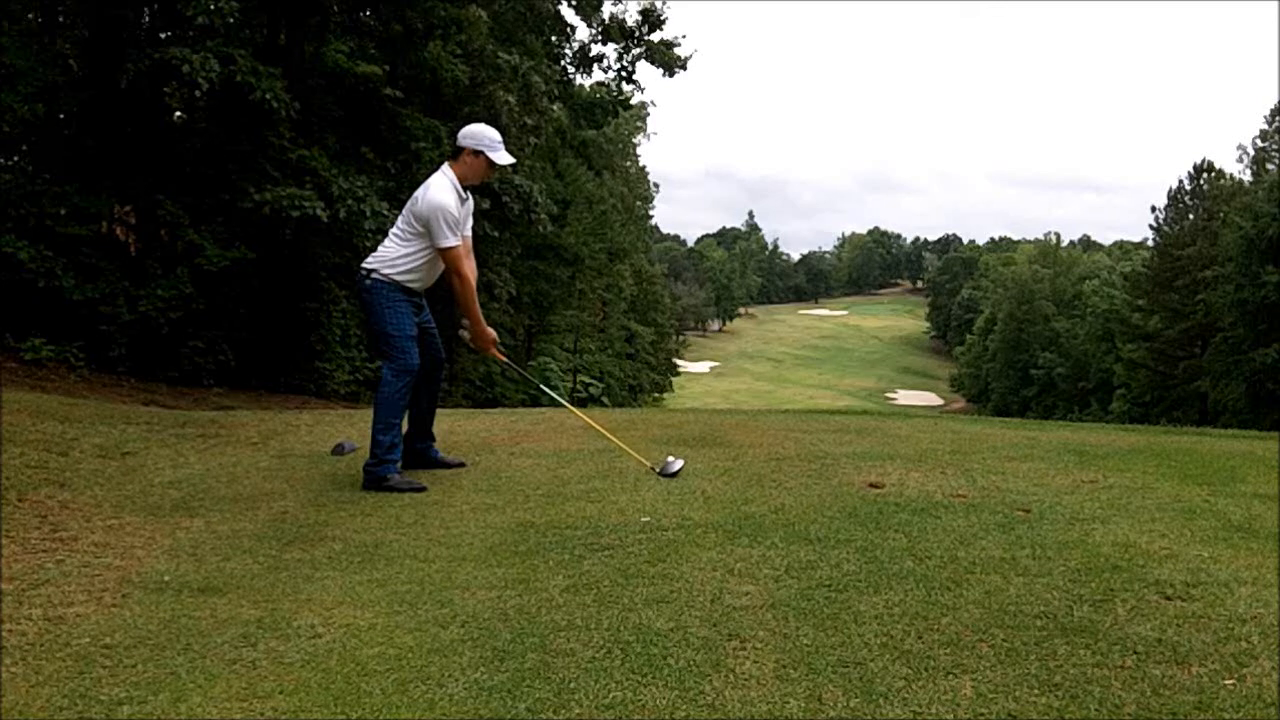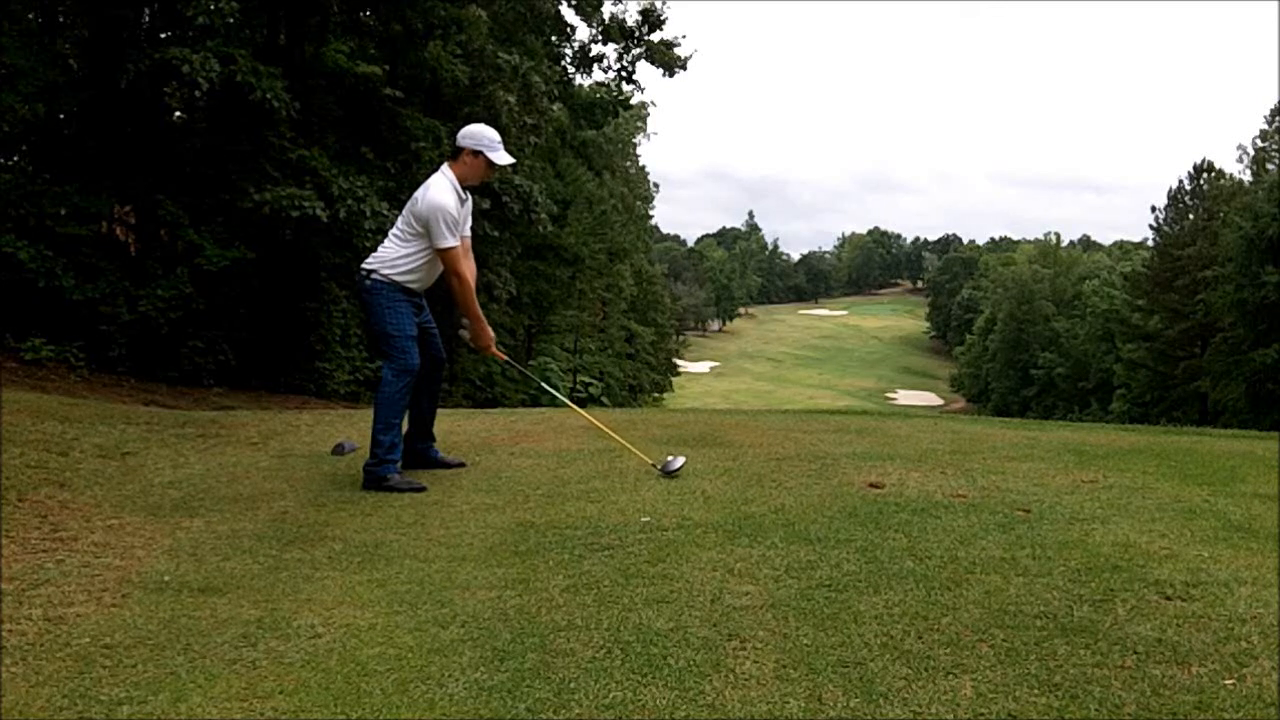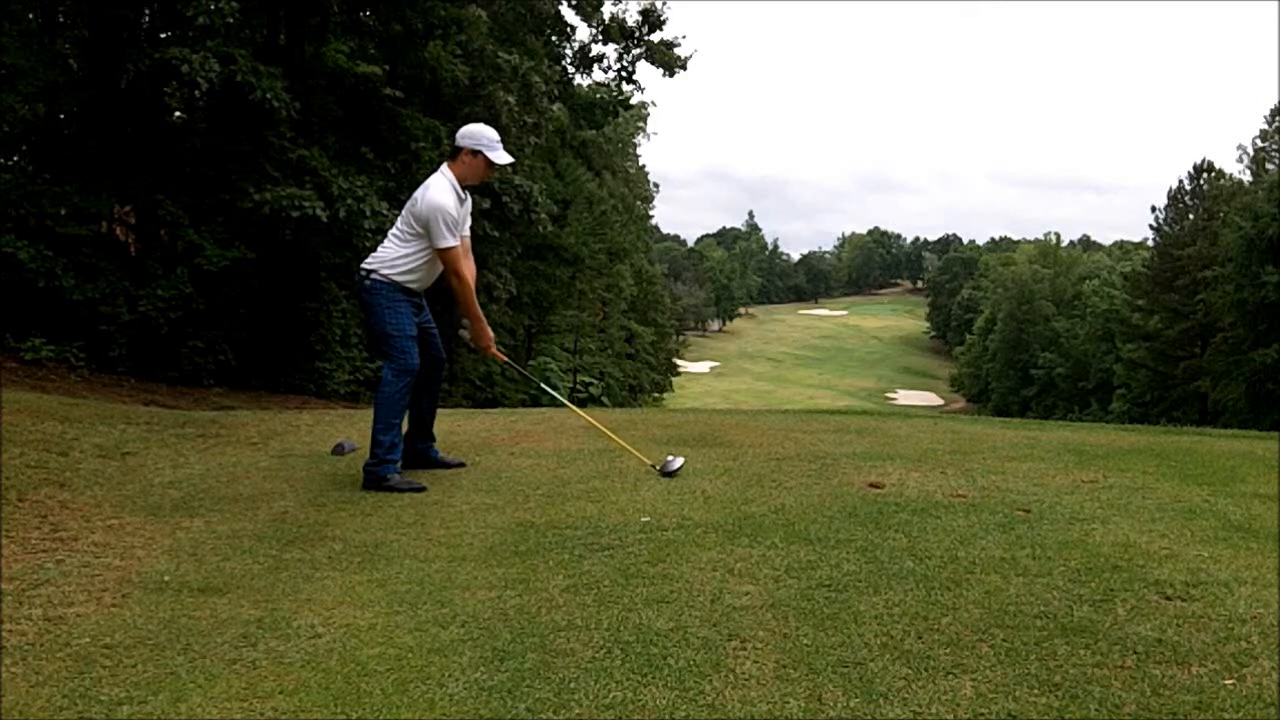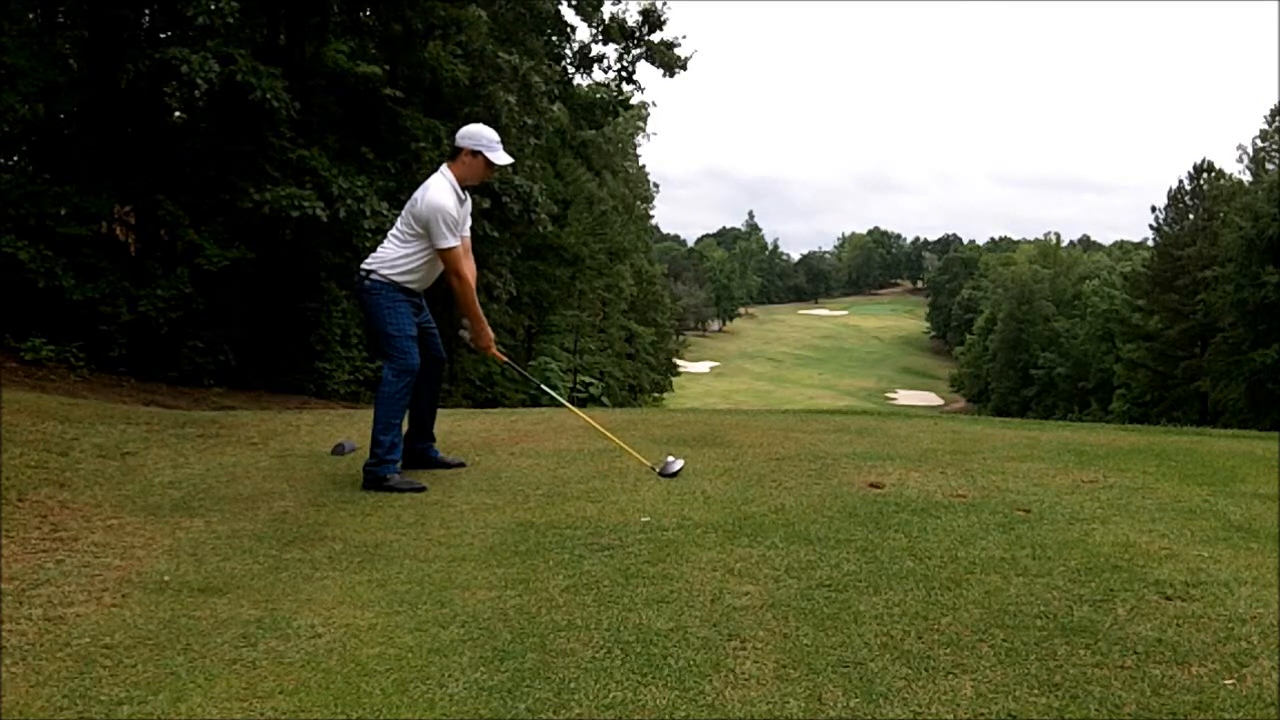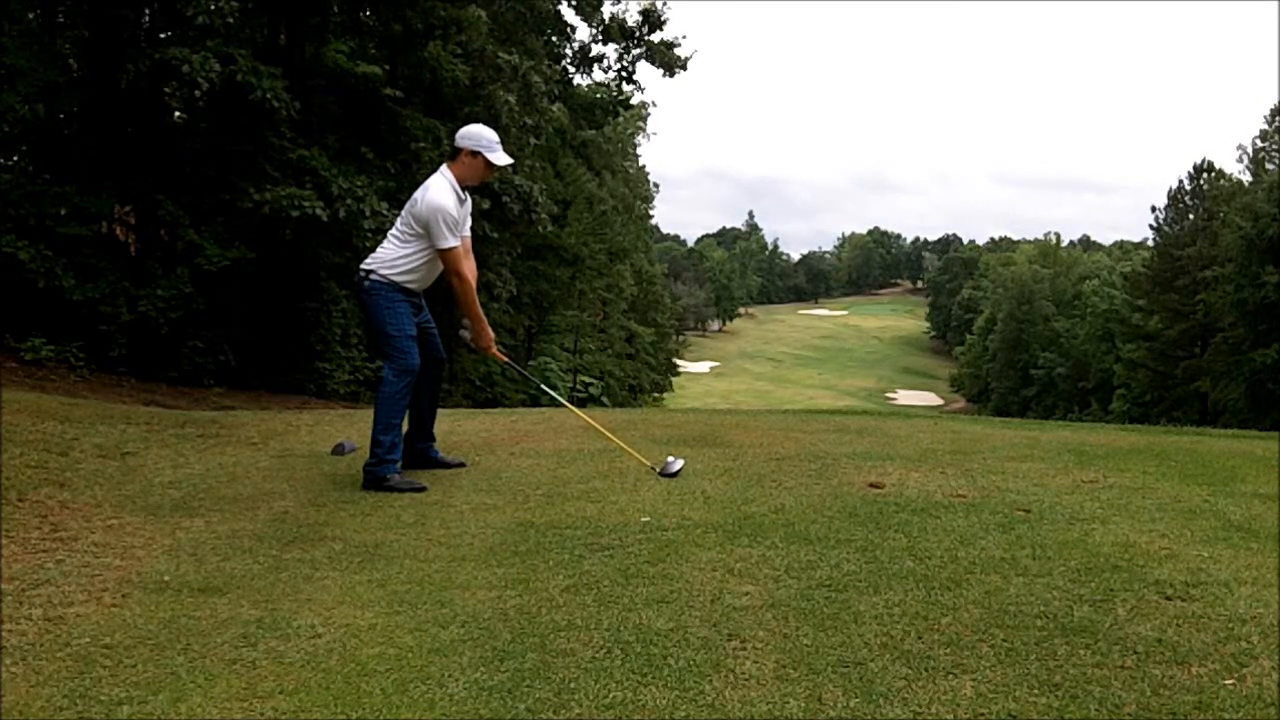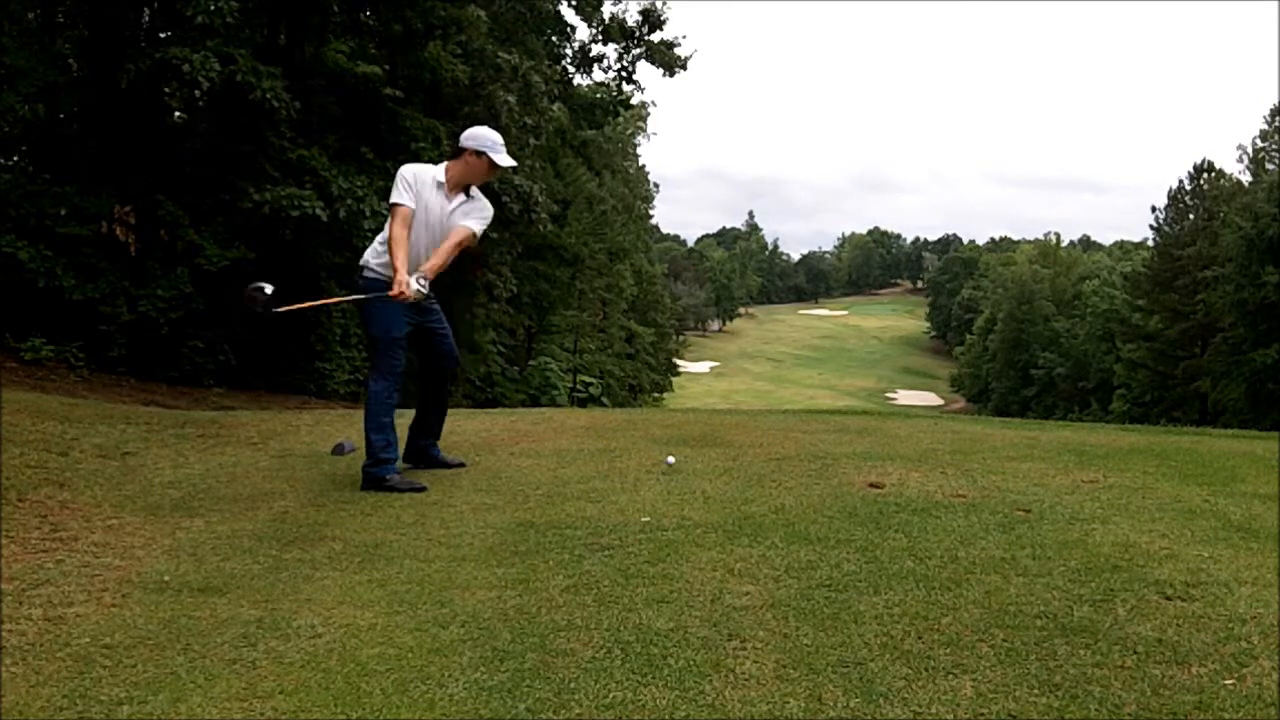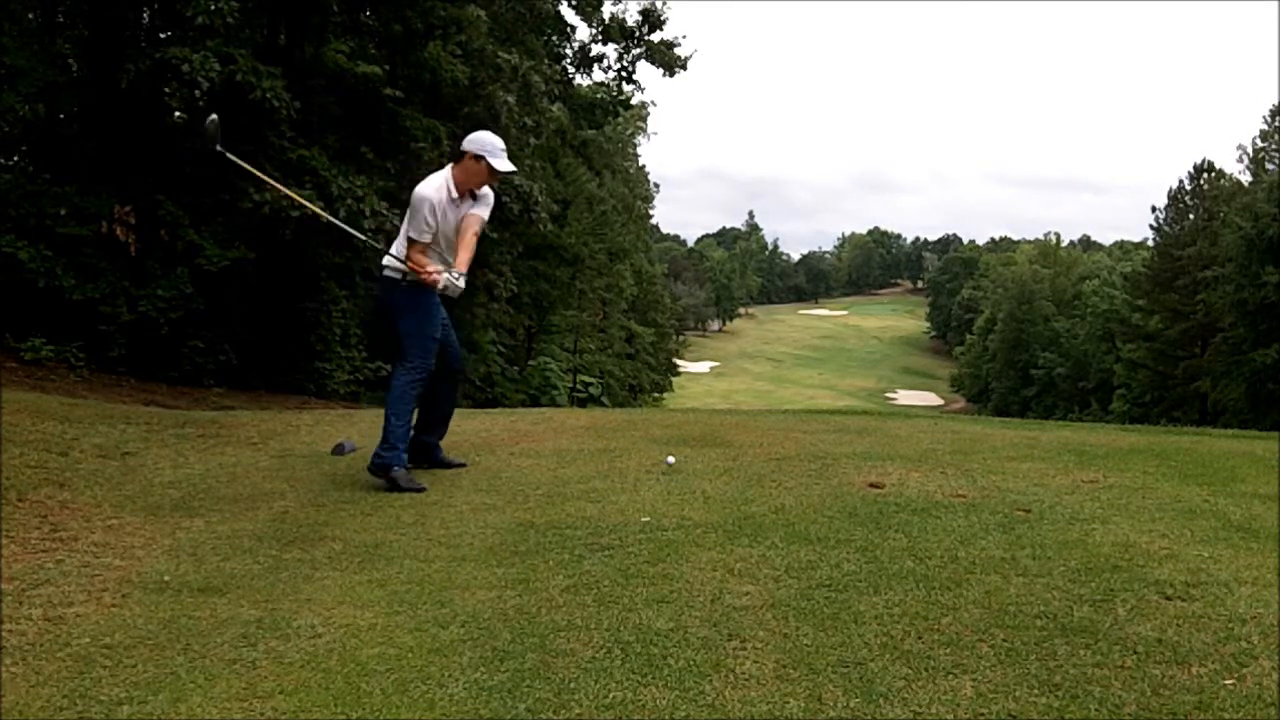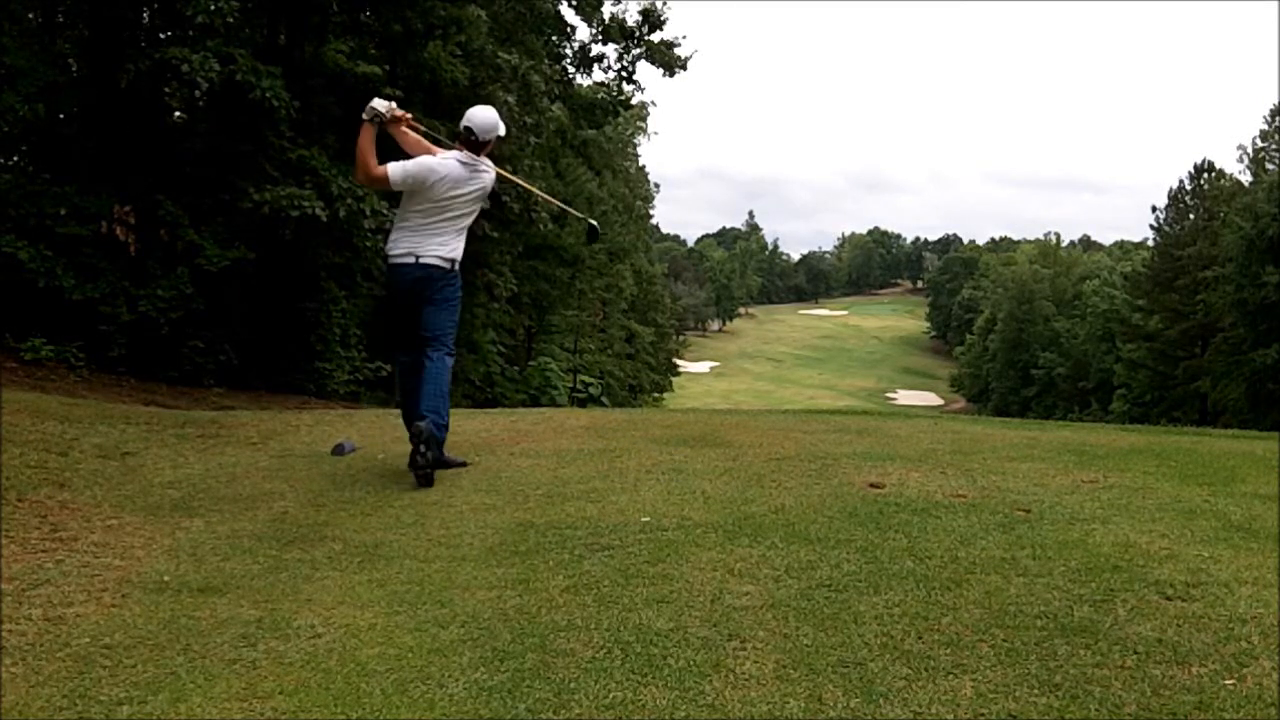
dt=0.5s
person 1, frame 1
left shoulder: (462, 196)
right shoulder: (441, 198)
left elbow: (467, 261)
right elbow: (457, 272)
left wrist: (470, 319)
right wrist: (480, 327)
left hip: (409, 289)
right hip: (385, 286)
left knee: (432, 362)
right knee: (403, 366)
left ankle: (418, 448)
right ankle: (381, 469)
person 1, frame 2
left shoulder: (461, 196)
right shoulder: (440, 199)
left elbow: (466, 261)
right elbow: (455, 273)
left wrist: (470, 319)
right wrist: (479, 326)
left hip: (409, 289)
right hip: (385, 286)
left knee: (432, 362)
right knee: (403, 366)
left ankle: (418, 448)
right ankle: (381, 468)
person 1, frame 3
left shoulder: (460, 195)
right shoulder: (440, 199)
left elbow: (466, 261)
right elbow: (456, 273)
left wrist: (471, 320)
right wrist: (479, 326)
left hip: (408, 290)
right hip: (385, 287)
left knee: (432, 362)
right knee: (403, 366)
left ankle: (418, 449)
right ankle: (381, 468)
person 1, frame 4
left shoulder: (460, 196)
right shoulder: (440, 200)
left elbow: (466, 261)
right elbow: (456, 274)
left wrist: (471, 320)
right wrist: (480, 326)
left hip: (408, 290)
right hip: (385, 287)
left knee: (432, 362)
right knee: (404, 366)
left ankle: (418, 449)
right ankle: (381, 468)
person 1, frame 5
left shoulder: (460, 196)
right shoulder: (439, 200)
left elbow: (467, 261)
right elbow: (457, 274)
left wrist: (471, 320)
right wrist: (480, 326)
left hip: (408, 291)
right hip: (384, 287)
left knee: (432, 362)
right knee: (404, 366)
left ankle: (418, 449)
right ankle: (381, 469)
person 1, frame 6
left shoulder: (480, 206)
right shoulder: (412, 175)
left elbow: (452, 244)
right elbow: (397, 228)
left wrist: (420, 278)
right wrist: (400, 275)
left hip: (422, 291)
right hip: (382, 284)
left knee: (443, 363)
right knee: (388, 370)
left ankle: (423, 447)
right ankle: (380, 469)
person 1, frame 7
left shoulder: (483, 196)
right shoulder: (427, 195)
left elbow: (468, 237)
right elbow: (414, 258)
left wrist: (455, 274)
right wrist: (435, 273)
left hip: (431, 289)
right hip: (407, 284)
left knee: (448, 365)
right knee: (414, 365)
left ankle: (424, 447)
right ankle: (390, 460)
person 1, frame 8
left shoulder: (429, 167)
right shoulder: (487, 174)
left elbow: (367, 176)
left wrist: (371, 122)
right wrist: (402, 129)
left hip: (401, 269)
right hip: (440, 273)
left knee: (409, 356)
right knee: (438, 351)
left ankle: (423, 445)
right ankle: (430, 426)
